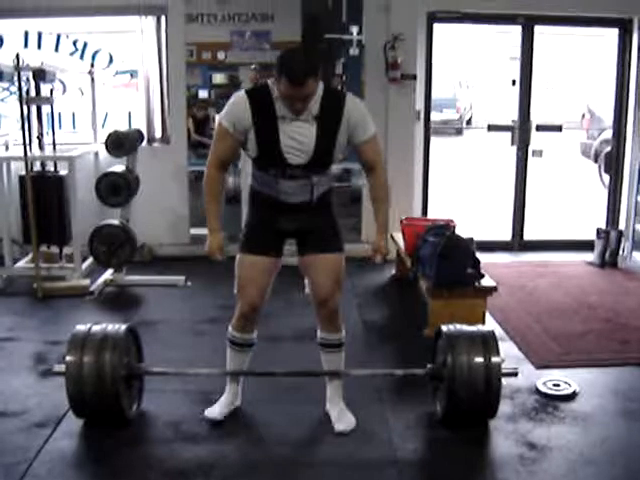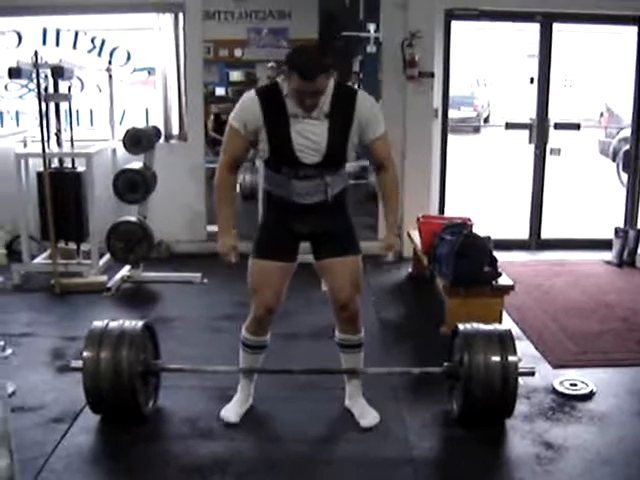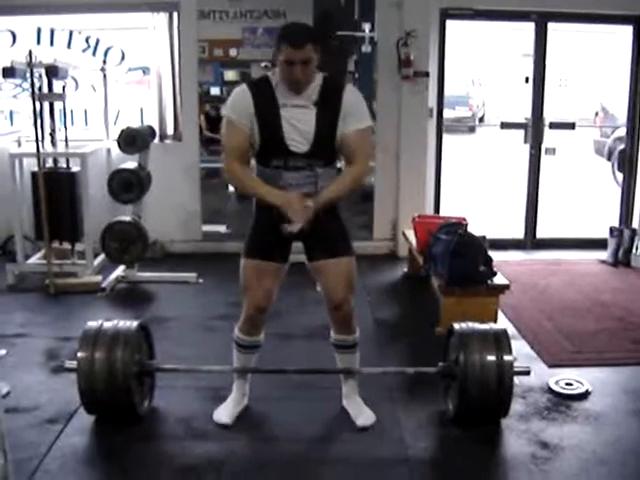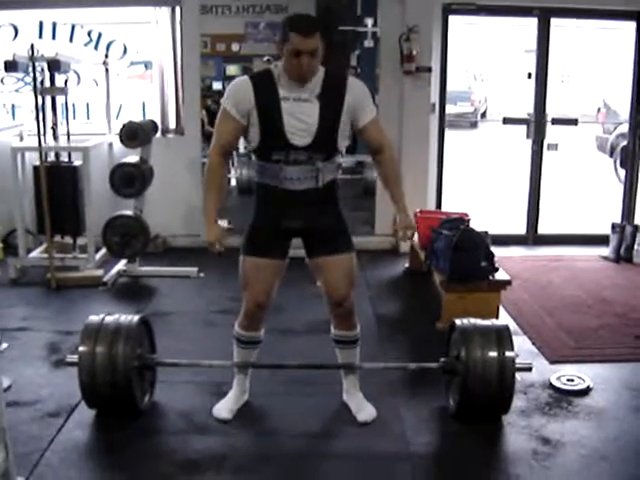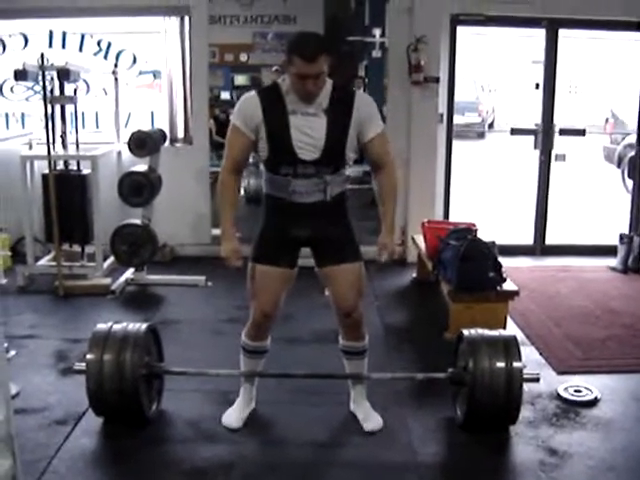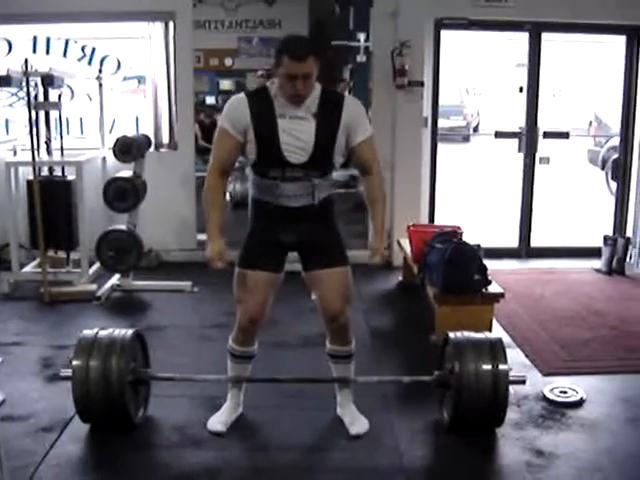
dt=0.7s
person 1, frame 1
left shoulder: (347, 108)
right shoulder: (245, 105)
left elbow: (374, 168)
right elbow: (217, 166)
left wrist: (381, 230)
right wrist: (214, 229)
left hip: (317, 213)
right hip: (265, 212)
left knee: (328, 304)
right knee: (248, 305)
left ankle: (335, 397)
right ankle: (231, 390)
person 1, frame 2
left shoulder: (359, 105)
right shoulder: (256, 104)
left elbow: (385, 167)
right elbow: (227, 168)
left wrist: (393, 229)
right wrist: (225, 230)
left hip: (332, 213)
right hip: (280, 214)
left knee: (348, 306)
right knee: (262, 309)
left ankle: (354, 393)
right ankle: (244, 391)
person 1, frame 3
left shoulder: (346, 97)
right shoulder: (247, 97)
left elbow: (360, 165)
right elbow: (233, 164)
left wrist: (315, 205)
right wrist: (282, 200)
left hip: (325, 213)
right hip: (271, 213)
left knee: (342, 305)
right knee: (254, 308)
left ankle: (351, 392)
right ankle: (239, 391)
person 1, frame 4
left shoulder: (348, 90)
right shoulder: (247, 90)
left elbow: (381, 150)
right elbow: (218, 155)
left wrist: (401, 208)
right wrist: (211, 219)
left hip: (323, 209)
right hip: (271, 209)
left knee: (342, 302)
right knee: (254, 305)
left ankle: (351, 388)
right ankle: (239, 386)
person 1, frame 5
left shoulder: (357, 104)
right shoulder: (256, 105)
left elbow: (384, 166)
right elbow: (231, 170)
left wrist: (387, 229)
right wrist: (228, 234)
left hip: (332, 218)
right hip: (279, 219)
left knee: (351, 312)
right knee: (261, 314)
left ankle: (359, 397)
right ankle: (246, 395)
person 1, frame 6
left shoulder: (345, 109)
right shoulder: (244, 107)
left elbow: (371, 171)
right elbow: (217, 173)
left wrist: (378, 232)
right wrist: (214, 237)
left hip: (319, 222)
right hip: (266, 223)
left knee: (338, 316)
right knee: (247, 318)
left ankle: (345, 401)
right ankle: (233, 400)
